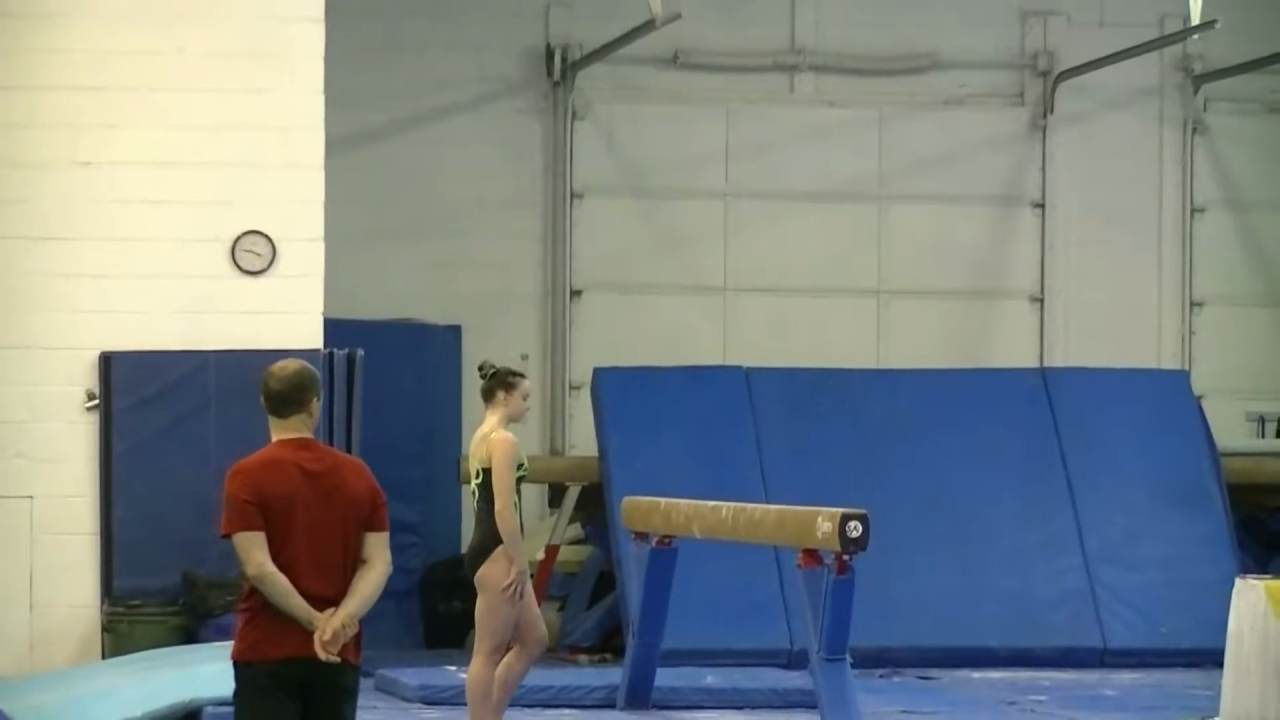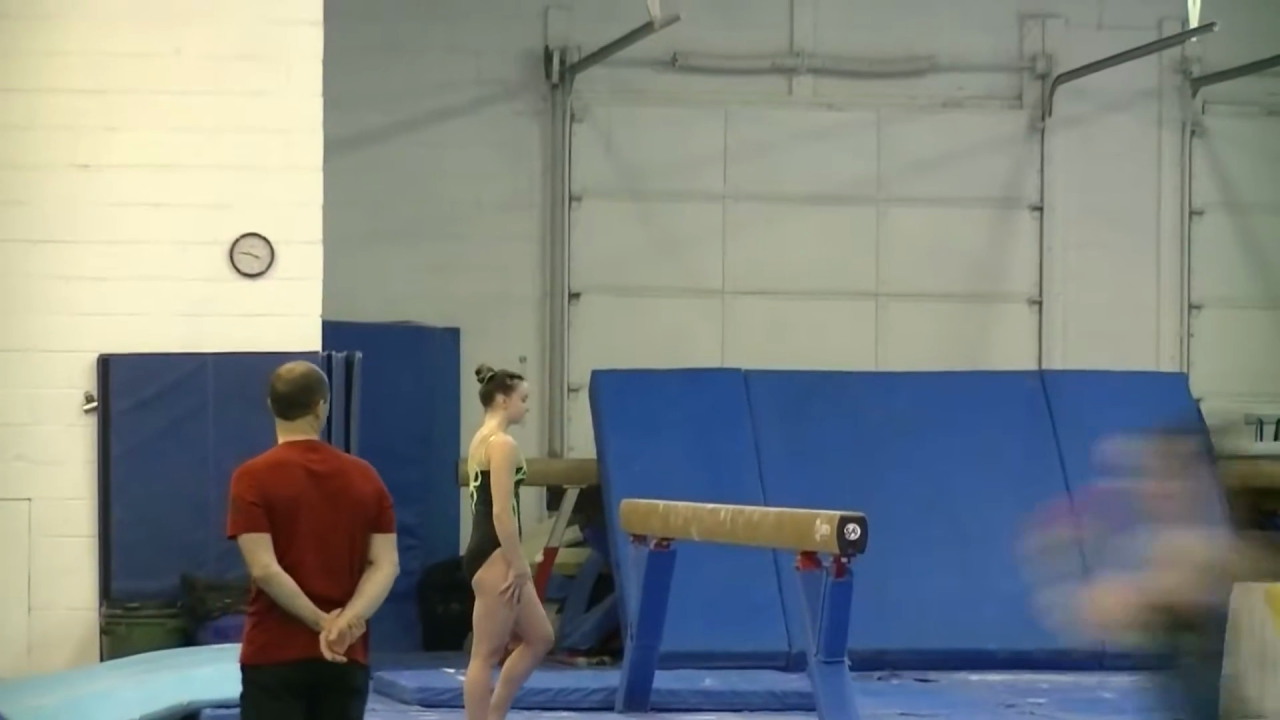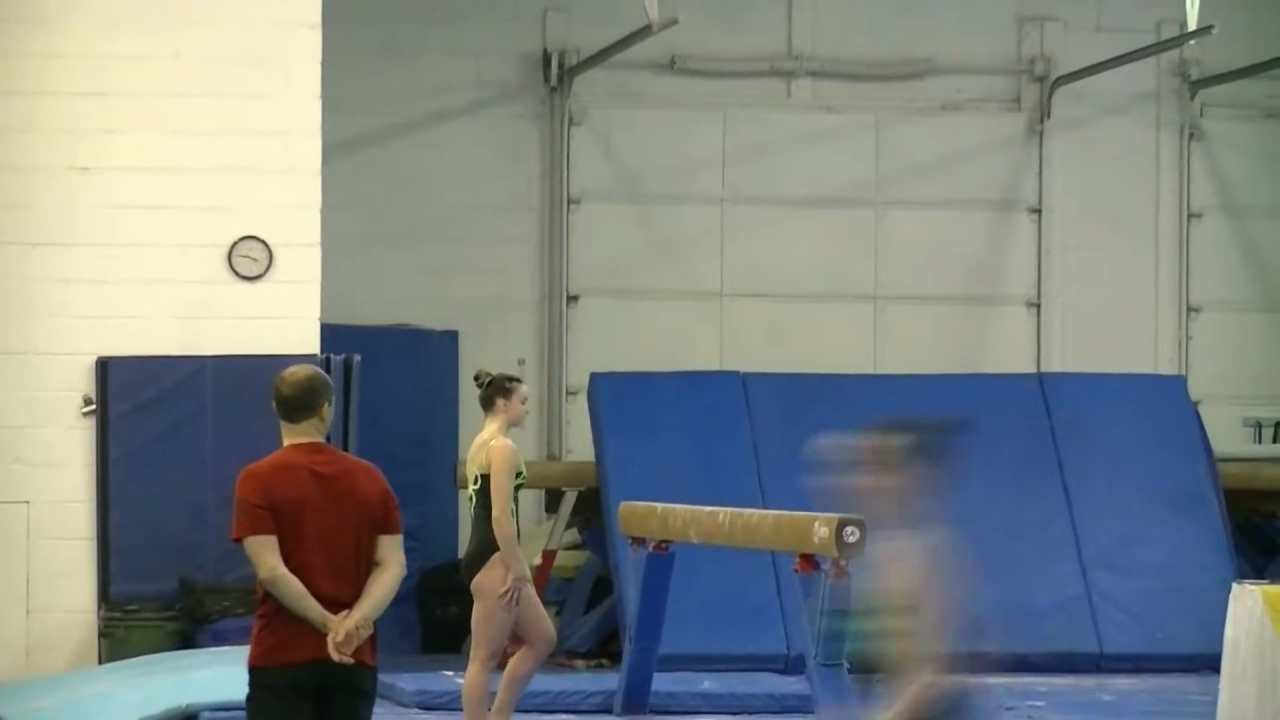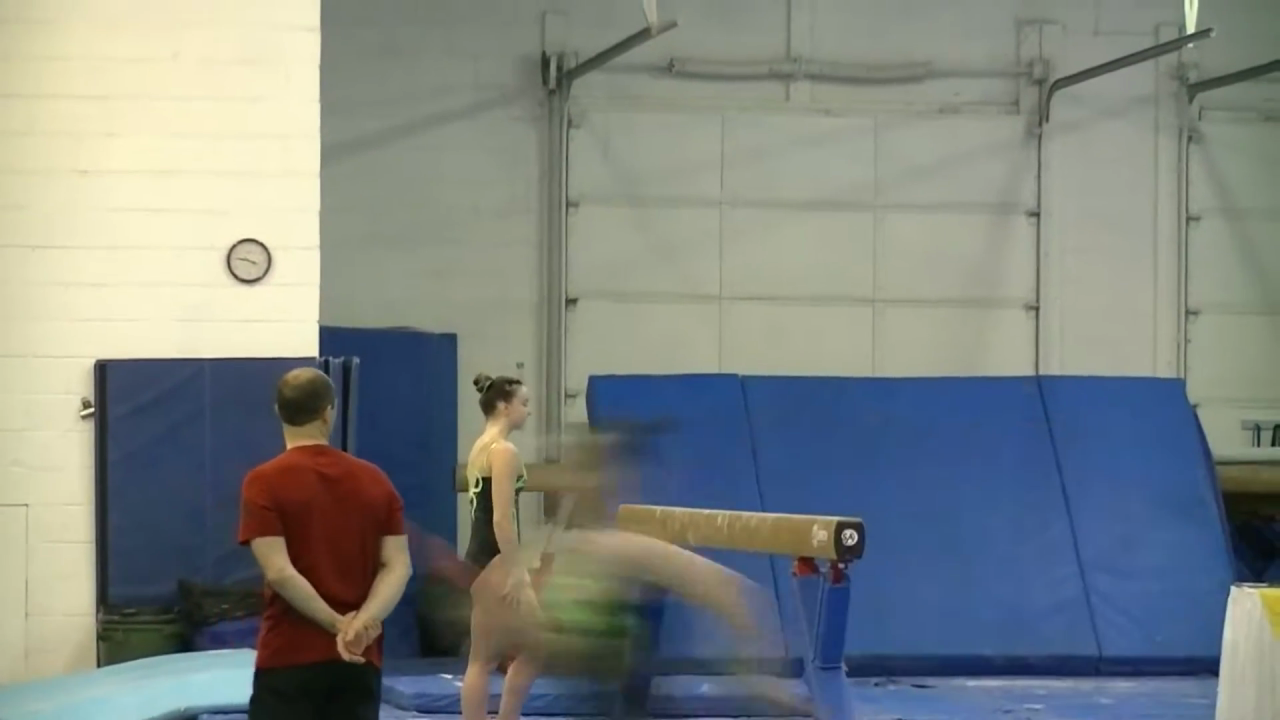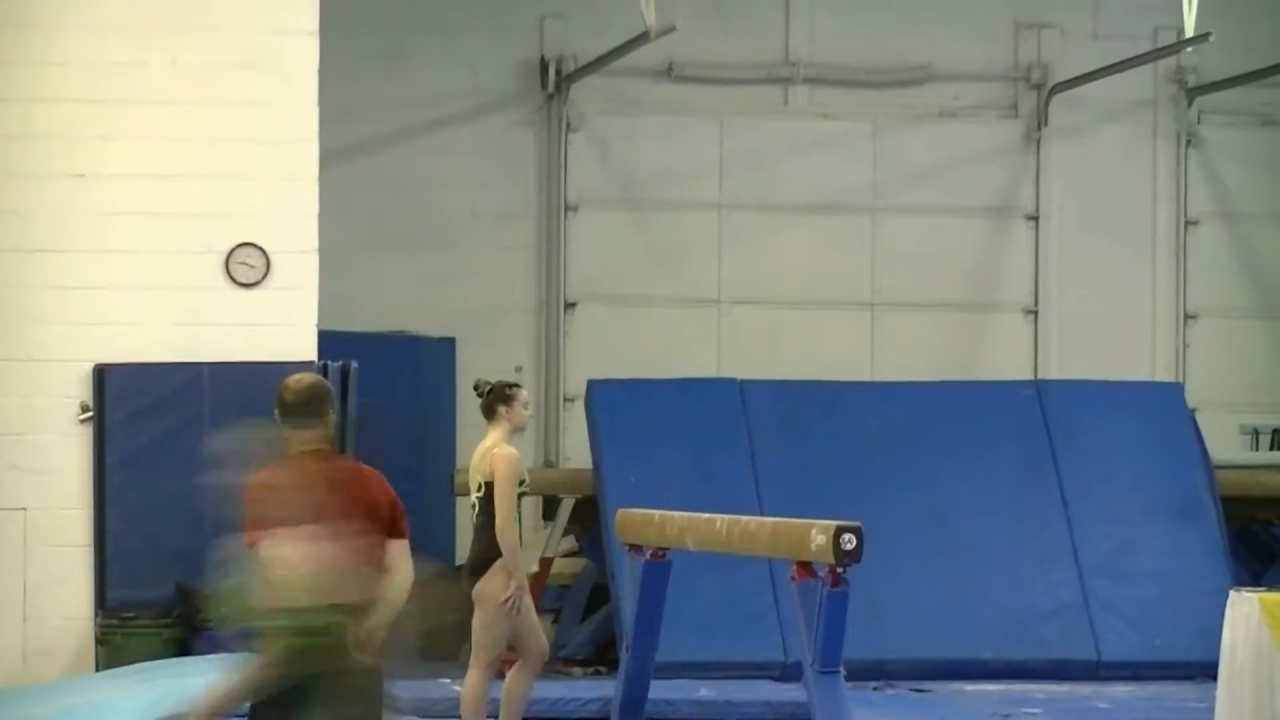
dt=0.1s
person 1, frame 1
left shoulder: (247, 476)
right shoulder: (359, 475)
left elbow: (258, 568)
right elbow: (378, 563)
left wrist: (315, 621)
right wrist: (341, 619)
left hip: (267, 652)
right hip: (339, 654)
person 1, frame 2
left shoulder: (253, 478)
right shoulder: (365, 477)
left elbow: (264, 569)
right elbow: (385, 564)
left wrist: (321, 622)
right wrist: (348, 620)
left hip: (275, 654)
right hip: (347, 654)
person 1, frame 3
left shoulder: (258, 480)
right shoulder: (371, 478)
left elbow: (271, 571)
right elbow: (393, 565)
left wrist: (328, 623)
right wrist: (356, 620)
left hip: (282, 655)
right hip: (353, 657)
person 1, frame 4
left shoulder: (264, 483)
right shoulder: (374, 480)
left elbow: (278, 572)
right elbow: (398, 566)
left wrist: (337, 624)
right wrist: (364, 621)
left hip: (289, 657)
right hip: (359, 659)
person 1, frame 5
left shoulder: (266, 486)
right shoulder: (374, 484)
left elbow: (282, 574)
right elbow: (402, 571)
left wrist: (335, 630)
right wrist: (370, 626)
left hip: (292, 659)
right hip: (359, 665)
person 2, frame 1
left shoulder: (481, 437)
right shoulder: (503, 440)
right elbow: (504, 508)
right wrist: (518, 563)
left hip: (489, 550)
right hip: (496, 553)
left knee: (534, 639)
right knee: (489, 650)
person 2, frame 2
left shoulder: (481, 440)
right shoulder: (502, 443)
right elbow: (502, 511)
right wrist: (517, 566)
left hip: (489, 552)
right hip: (495, 556)
left knee: (540, 637)
right knee: (486, 653)
person 2, frame 3
left shoulder: (480, 444)
right shoulder: (502, 447)
right elbow: (500, 515)
right wrist: (514, 569)
left hip: (487, 555)
right hip: (493, 558)
left knee: (542, 638)
right knee: (485, 656)
person 2, frame 4
left shoulder: (482, 447)
right shoulder: (504, 450)
right elbow: (502, 519)
right wrist: (514, 573)
left hip: (486, 558)
right hip: (493, 562)
right knee: (483, 659)
person 2, frame 5
left shoulder: (483, 452)
right shoulder: (505, 455)
right elbow: (504, 523)
right wrist: (517, 577)
left hip: (488, 563)
right hip: (495, 567)
left knee: (534, 653)
right knee: (483, 664)
